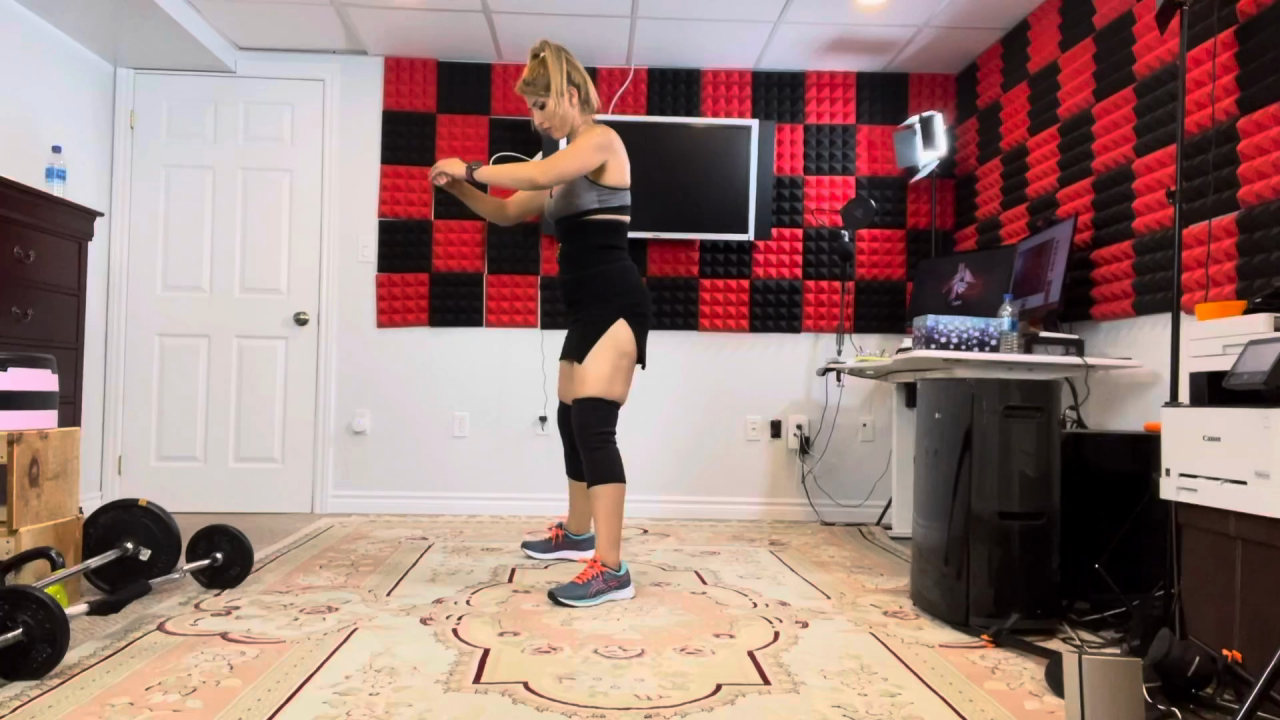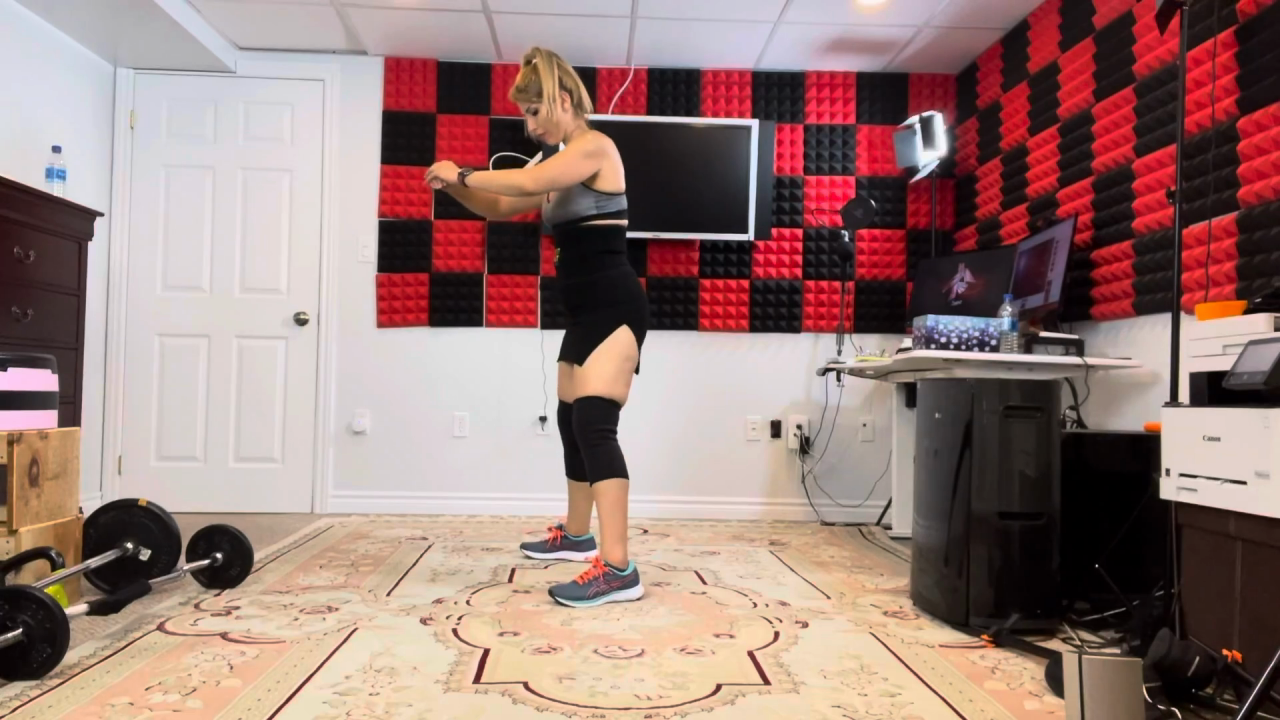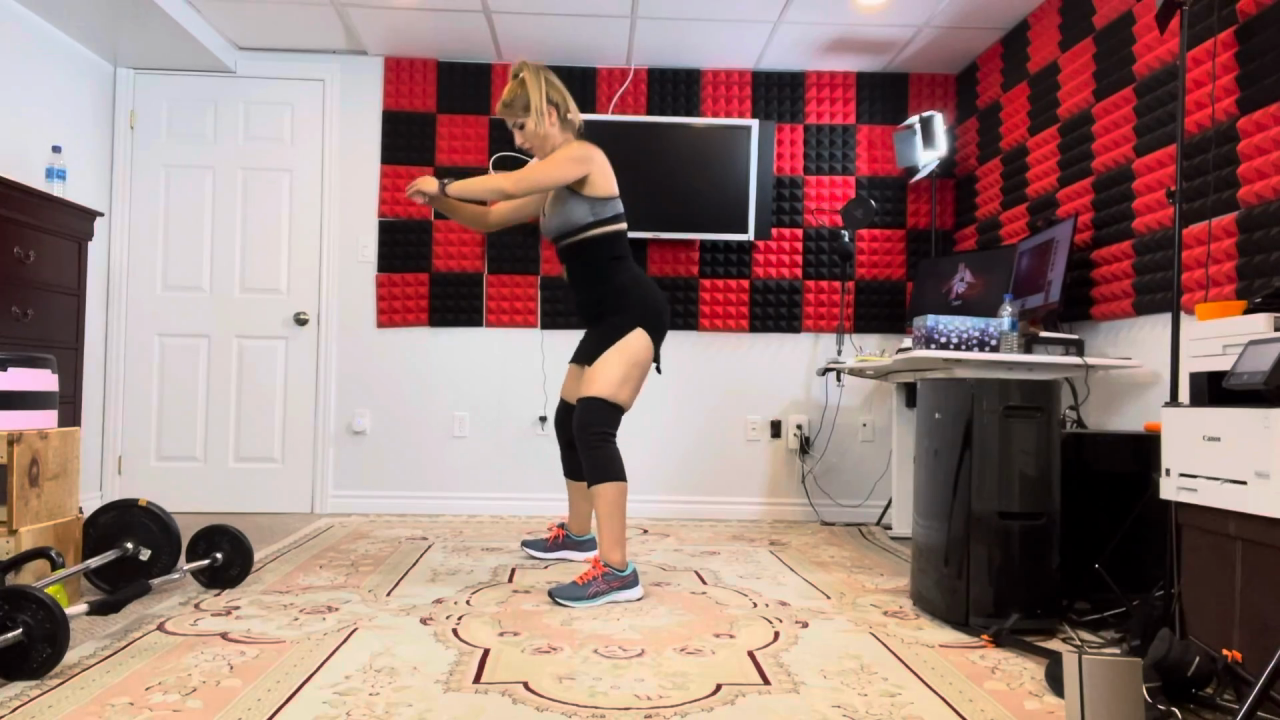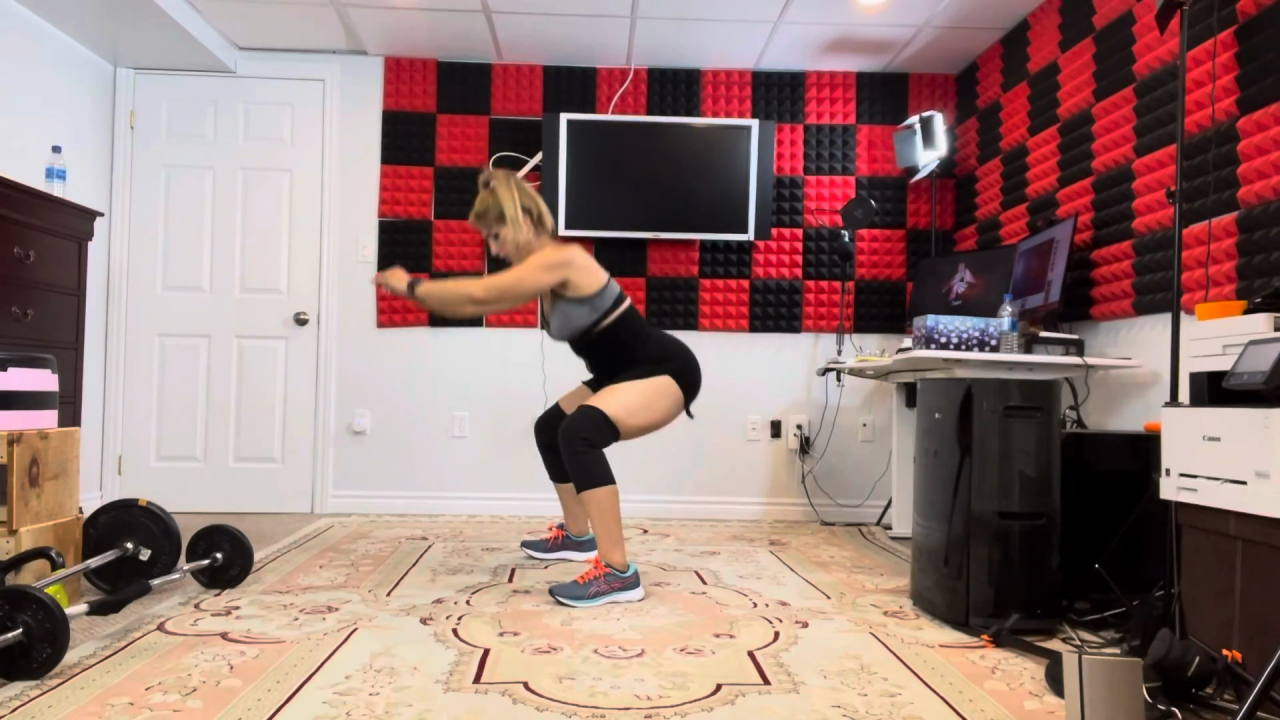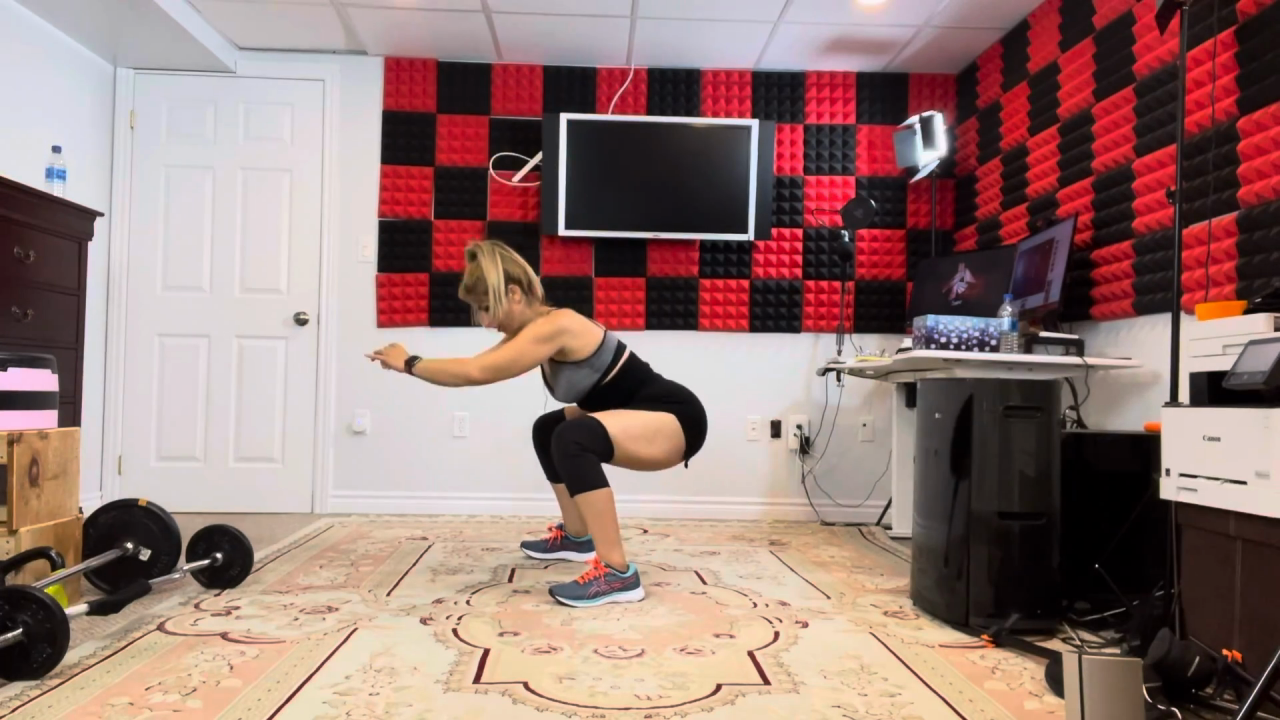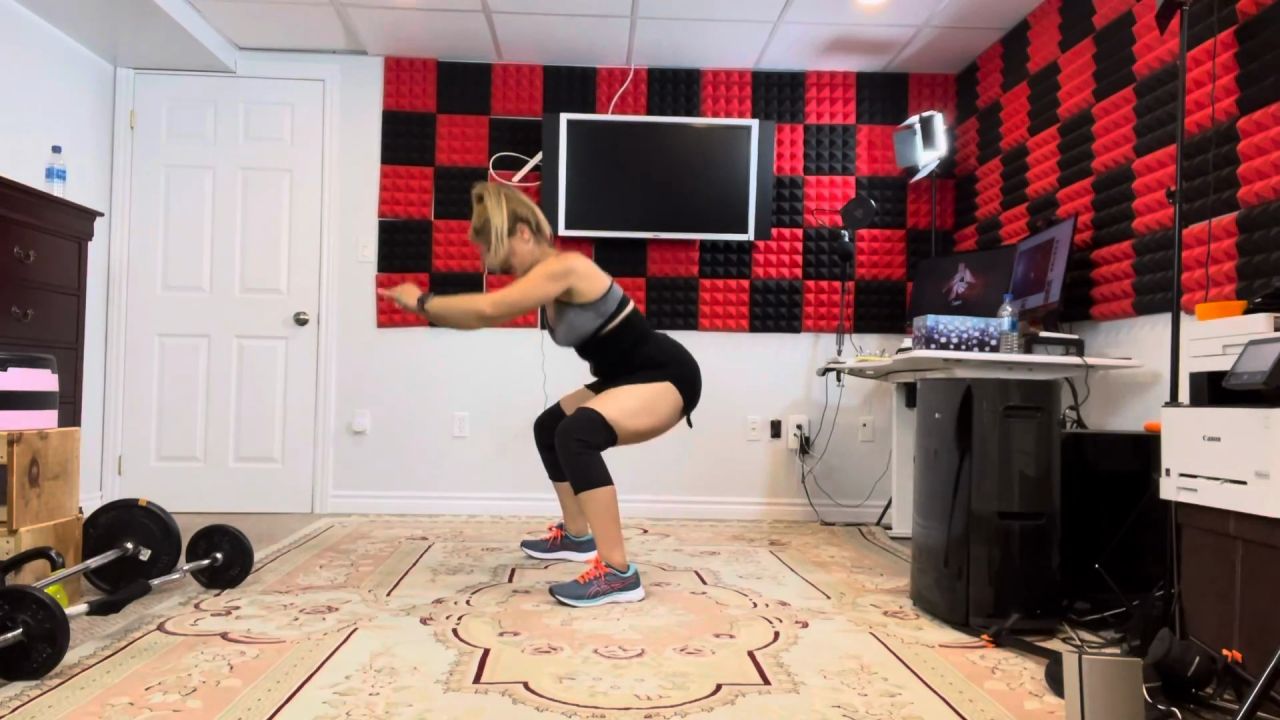
dt=0.3s
person 1, frame 1
left shoulder: (601, 140)
right shoulder: (566, 166)
left elbow: (537, 174)
right elbow: (508, 212)
left wrist: (471, 169)
right wrist: (460, 186)
left hip: (613, 302)
right hip: (589, 307)
left knee: (593, 425)
right knee: (571, 422)
left ankle: (610, 569)
right ankle: (576, 532)
person 1, frame 2
left shoulder: (595, 146)
right shoulder: (562, 167)
left elbow: (529, 182)
right elbow: (502, 206)
left wrist: (463, 173)
right wrist: (455, 185)
left hip: (615, 308)
right hip: (589, 312)
left knee: (594, 424)
right knee: (572, 422)
left ankle: (617, 569)
right ankle: (576, 534)
person 1, frame 3
left shoulder: (583, 155)
right shoulder: (552, 183)
left elbow: (510, 185)
right elbow: (491, 217)
left wrist: (444, 185)
right wrist: (441, 200)
left hip: (632, 312)
right hip: (607, 318)
left knee: (593, 423)
right knee: (569, 420)
left ankle: (617, 569)
right ankle: (577, 534)
person 1, frame 4
left shoulder: (562, 260)
right shoulder: (541, 275)
left elbow: (479, 293)
right elbow: (477, 304)
left wrist: (412, 286)
right wrist: (417, 290)
left hip: (669, 374)
right hip: (633, 373)
left knee: (580, 432)
right knee: (551, 428)
left ankle: (618, 571)
right ankle: (577, 535)
person 1, frame 5
left shoulder: (556, 326)
right shoulder: (535, 331)
left elbow: (477, 373)
right elbow: (479, 368)
left wrist: (410, 363)
right wrist: (413, 364)
left hip: (675, 417)
right hip: (641, 412)
left knee: (572, 439)
right knee: (547, 432)
left ankle: (617, 572)
right ankle: (577, 535)
person 1, frame 6
left shoulder: (566, 266)
right shoulder: (544, 280)
left elbow: (489, 307)
right elbow: (483, 315)
left wrist: (422, 303)
right wrist: (422, 302)
left hip: (667, 375)
right hip: (630, 377)
left knee: (577, 435)
right knee: (550, 428)
left ankle: (617, 572)
right ankle: (577, 535)
